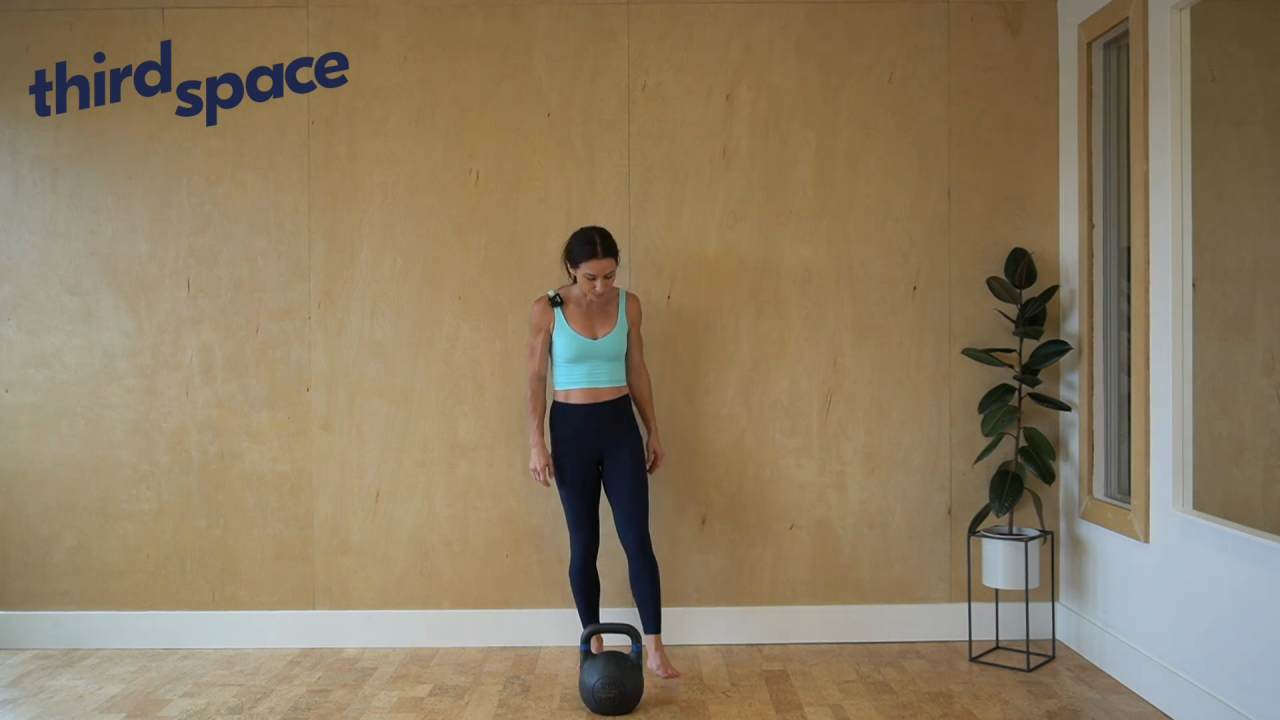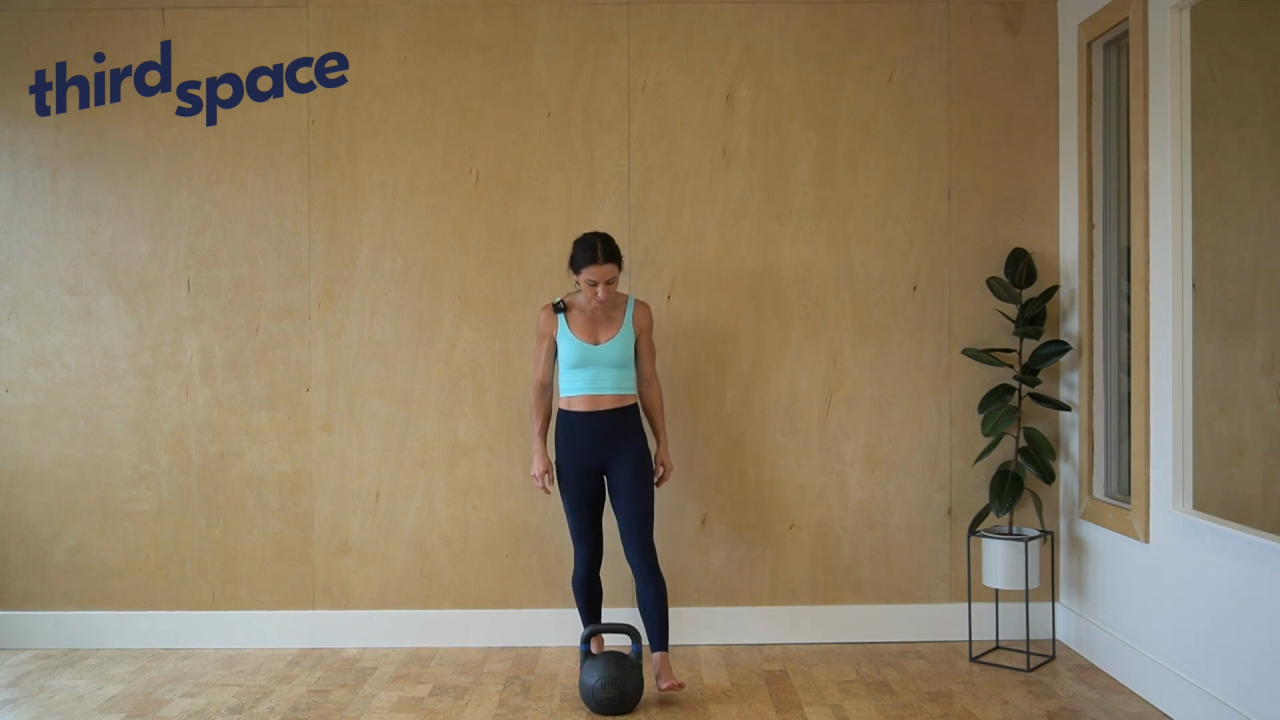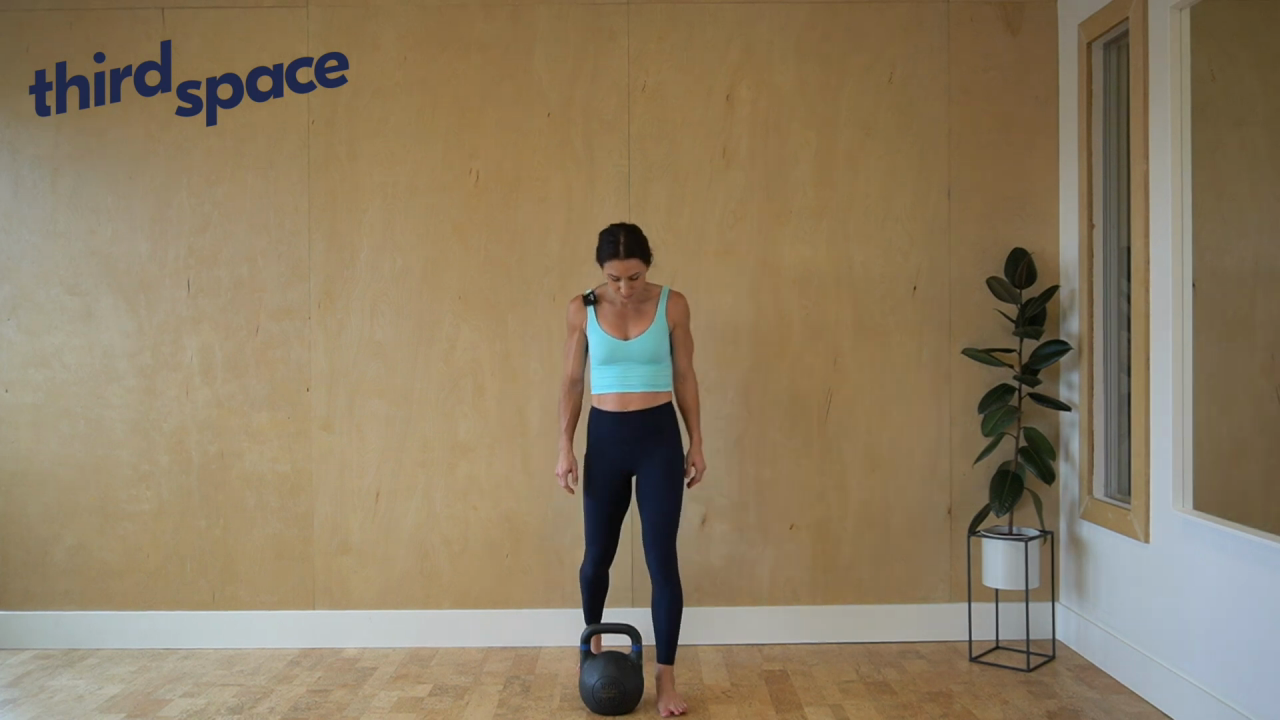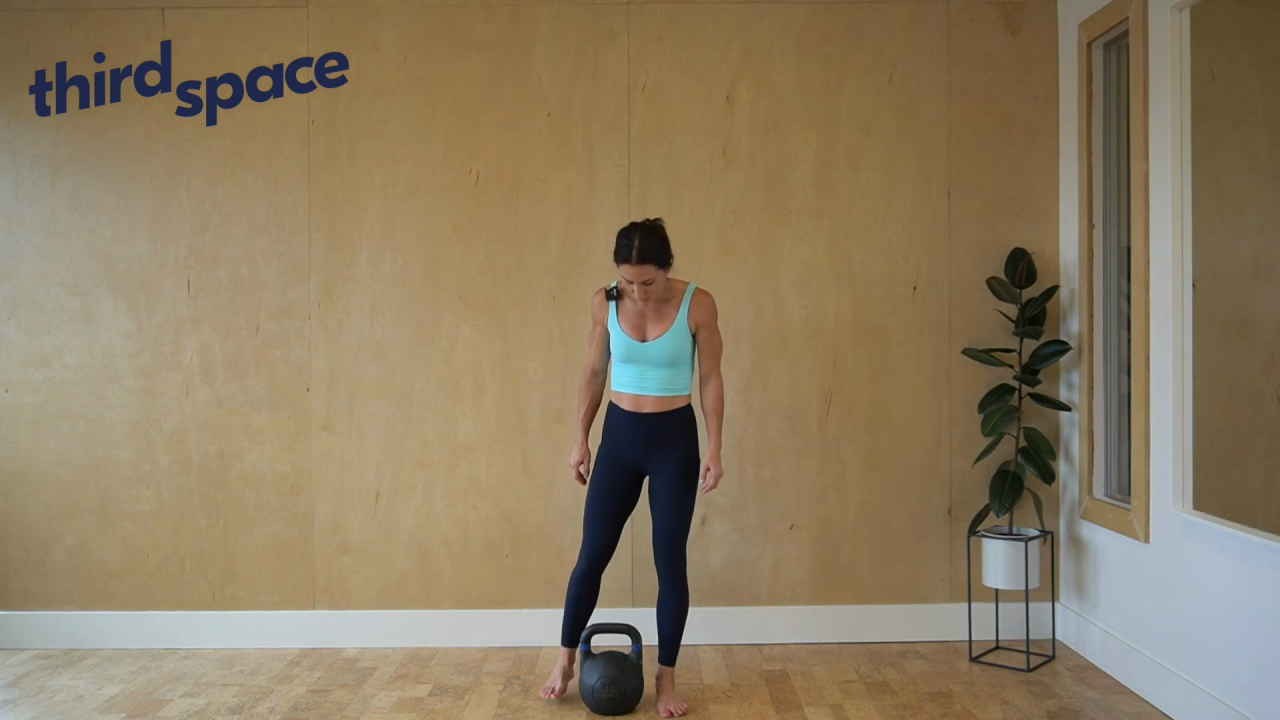
dt=0.4s
person 1, frame 1
left shoulder: (629, 305)
right shoulder: (546, 309)
left elbow: (636, 371)
right elbow: (536, 379)
left wrist: (653, 431)
right wrist: (537, 443)
left hip: (620, 426)
right hip: (571, 428)
left knee: (637, 539)
right knee: (583, 543)
left ankle: (654, 646)
right ankle: (594, 642)
person 1, frame 2
left shoulder: (638, 313)
right shoulder: (552, 316)
left elbow: (648, 381)
right elbow: (542, 386)
left wrist: (662, 443)
right wrist: (539, 449)
left hip: (626, 436)
right hip: (575, 438)
left knee: (641, 551)
right knee: (587, 552)
left ankle: (661, 660)
right ankle: (595, 646)
person 1, frame 3
left shoulder: (672, 304)
right shoulder: (582, 308)
left elbow: (684, 376)
right elbow: (572, 380)
left wrist: (696, 442)
right wrist: (565, 447)
left hip: (659, 436)
right hip: (605, 436)
left knee: (662, 558)
right knee: (598, 553)
left ankle: (666, 676)
right ankle: (594, 639)
person 1, frame 4
left shoulder: (698, 304)
right shoulder: (604, 301)
left elbow: (710, 379)
right elbow: (595, 373)
left wrist: (714, 448)
right wrist: (579, 439)
left hip: (674, 438)
right hip: (619, 435)
left knee: (670, 562)
right knee: (592, 555)
left ankle: (666, 678)
right ankle: (566, 657)
